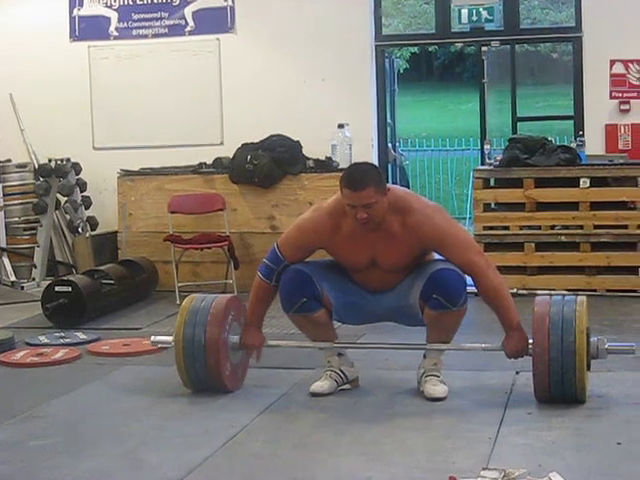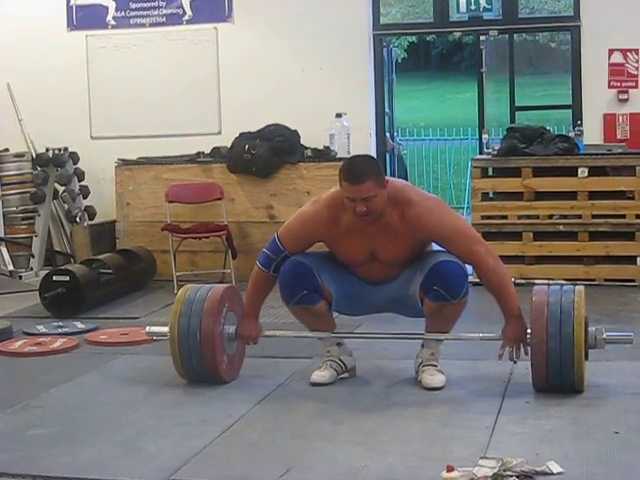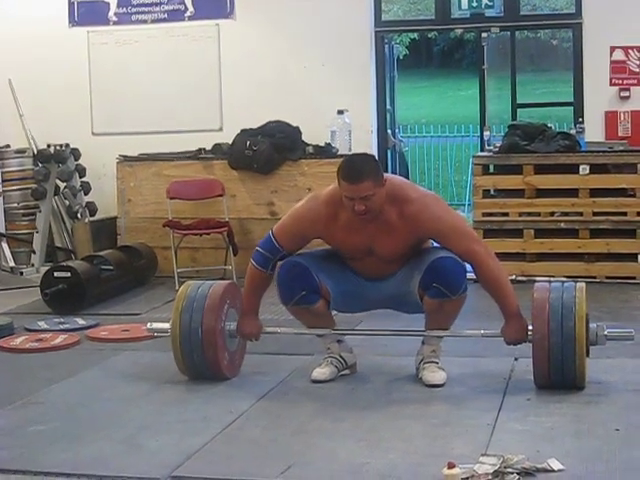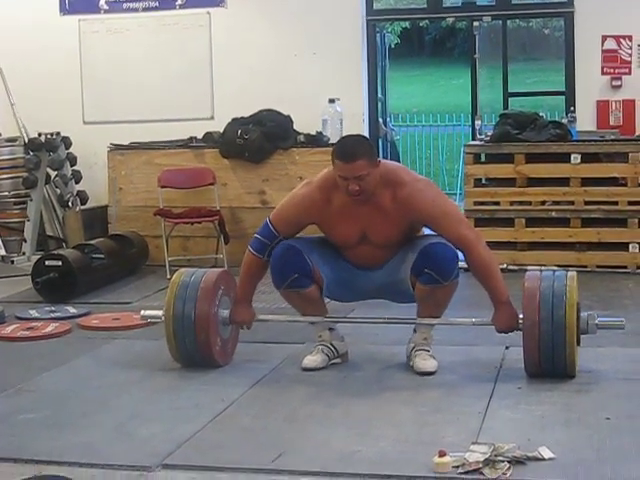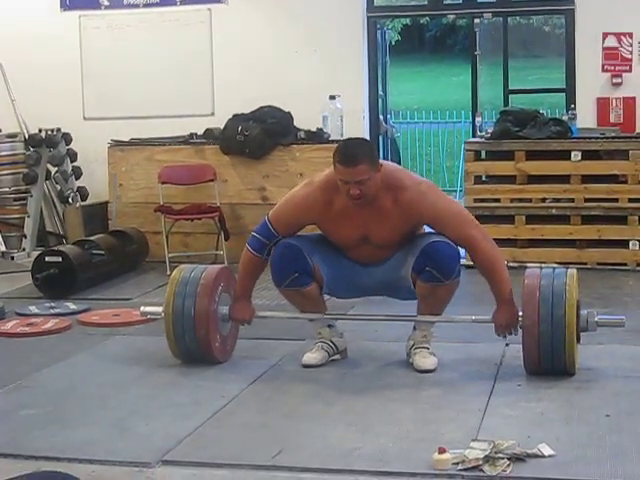
dt=1s
person 1, frame 1
left shoulder: (420, 216)
right shoulder: (322, 220)
left elbow: (481, 267)
right elbow: (272, 266)
left wrist: (513, 330)
right wrist: (253, 326)
left hip: (410, 293)
right hip: (355, 293)
left knee: (449, 281)
right knee: (293, 283)
left ankle: (431, 366)
right ankle: (338, 364)
person 1, frame 2
left shoulder: (419, 209)
right shoulder: (321, 213)
left elbow: (483, 256)
right elbow: (271, 256)
left wrist: (514, 319)
right wrist: (249, 317)
left hip: (409, 285)
right hip: (353, 285)
left knee: (451, 274)
right knee: (293, 274)
left ankle: (429, 355)
right ankle: (337, 354)
person 1, frame 3
left shoulder: (417, 206)
right shoulder: (319, 209)
left elbow: (480, 255)
right elbow: (266, 252)
left wrist: (513, 317)
right wrist: (249, 314)
left hip: (408, 280)
right hip: (351, 280)
left knee: (449, 270)
right knee: (291, 275)
left ankle: (429, 353)
right ankle: (338, 351)
person 1, frame 4
left shoulder: (411, 190)
right shoulder: (313, 194)
left elbow: (471, 242)
right elbow: (264, 241)
left wrist: (502, 305)
right wrist: (242, 301)
left hip: (400, 272)
right hip: (344, 272)
left knee: (442, 256)
right knee: (285, 259)
left ankle: (421, 342)
right ankle: (329, 339)
person 1, frame 5
left shoulder: (413, 193)
right shoulder: (314, 195)
left elbow: (477, 238)
right elbow: (261, 238)
left wrist: (505, 303)
right wrist: (241, 298)
left hip: (401, 267)
right hip: (344, 267)
left knee: (444, 254)
right knee: (285, 257)
left ankle: (421, 339)
right ankle: (328, 337)
